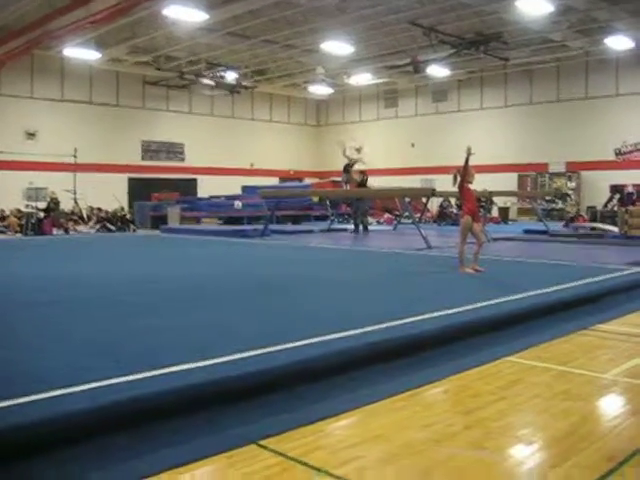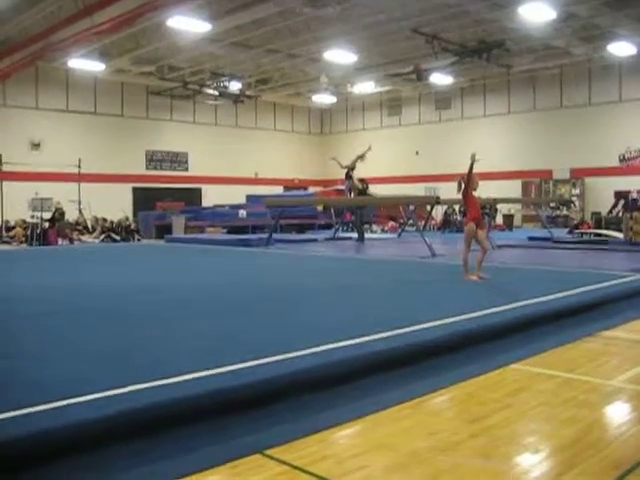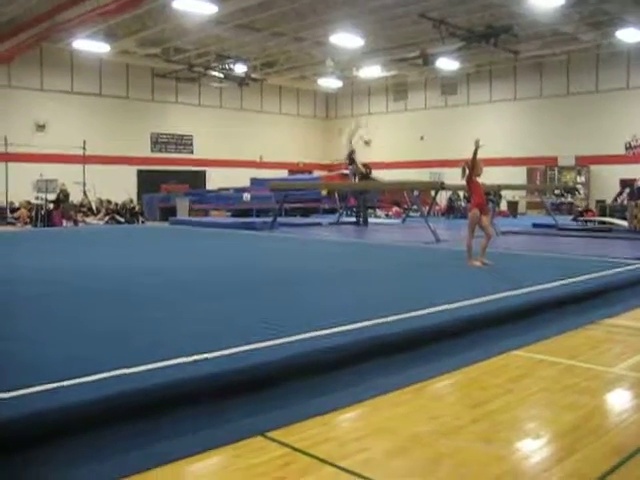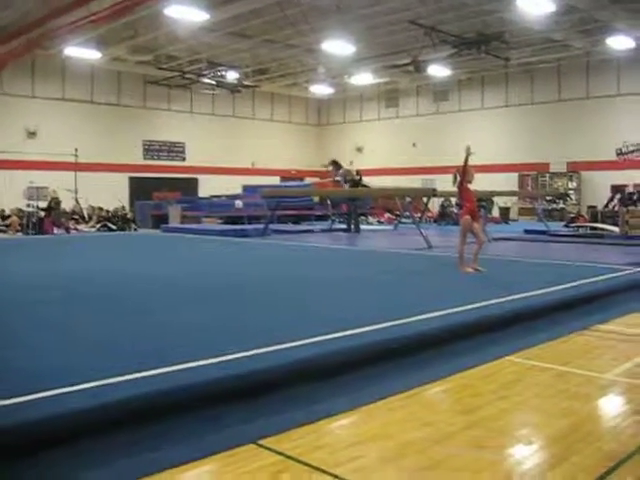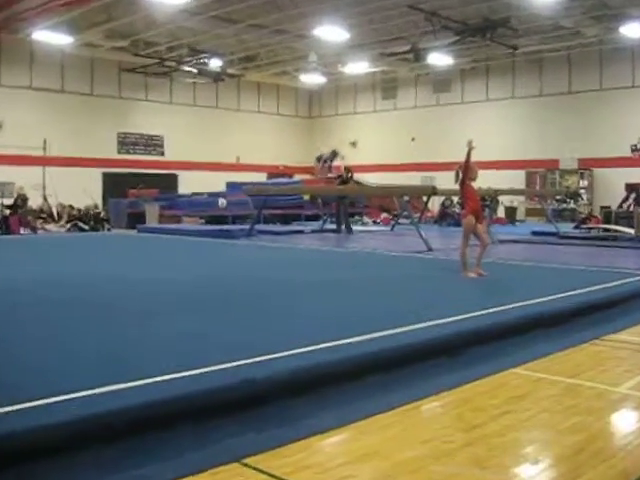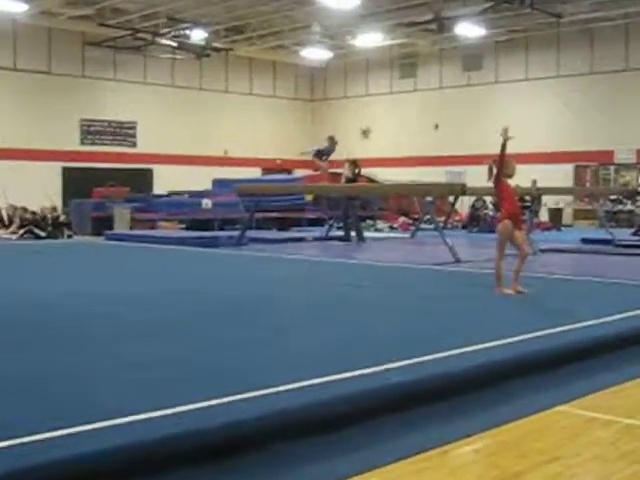
dt=0.4s
person 1, frame 1
left shoulder: (469, 189)
right shoulder: (461, 186)
left elbow: (474, 205)
right elbow: (464, 170)
left wrist: (479, 220)
right wrist: (467, 156)
left hip: (473, 217)
right hip: (466, 216)
left knee: (481, 240)
right knee: (463, 242)
left ankle: (474, 264)
right ankle: (462, 267)
person 1, frame 2
left shoulder: (473, 196)
right shoulder: (466, 193)
left elbow: (478, 212)
right elbow: (468, 177)
left wrist: (483, 226)
right wrist: (472, 162)
left hip: (477, 224)
right hip: (470, 223)
left knee: (485, 247)
right knee: (467, 249)
left ankle: (478, 271)
right ankle: (467, 274)
person 1, frame 3
left shoulder: (477, 182)
right shoulder: (470, 180)
left elbow: (482, 198)
right elbow: (472, 163)
left wrist: (487, 212)
right wrist: (476, 149)
left hip: (481, 210)
right hip: (474, 209)
left knee: (489, 233)
right knee: (471, 235)
left ankle: (481, 257)
right ankle: (471, 259)
person 1, frame 4
left shoulder: (468, 189)
right shoulder: (461, 186)
left elbow: (474, 205)
right elbow: (463, 170)
left wrist: (479, 219)
right wrist: (467, 156)
left hip: (472, 216)
right hip: (465, 215)
left knee: (481, 240)
right knee: (463, 242)
left ankle: (473, 263)
right ankle: (462, 266)
person 1, frame 5
left shoulder: (471, 187)
right shoulder: (463, 184)
left elbow: (477, 205)
right elbow: (465, 166)
left wrist: (482, 220)
right wrist: (469, 150)
left hip: (475, 217)
right hip: (468, 216)
left knee: (485, 242)
right knee: (465, 244)
left ankle: (477, 268)
right ankle: (465, 270)
person 1, frame 6
left shoulder: (508, 186)
right shoulder: (498, 182)
left elbow: (515, 207)
right elbow: (501, 159)
left wrist: (521, 226)
right wrist: (504, 141)
left hip: (513, 222)
right hip: (505, 221)
left knee: (524, 252)
right knee: (500, 255)
left ankle: (514, 284)
right ankle: (499, 287)
